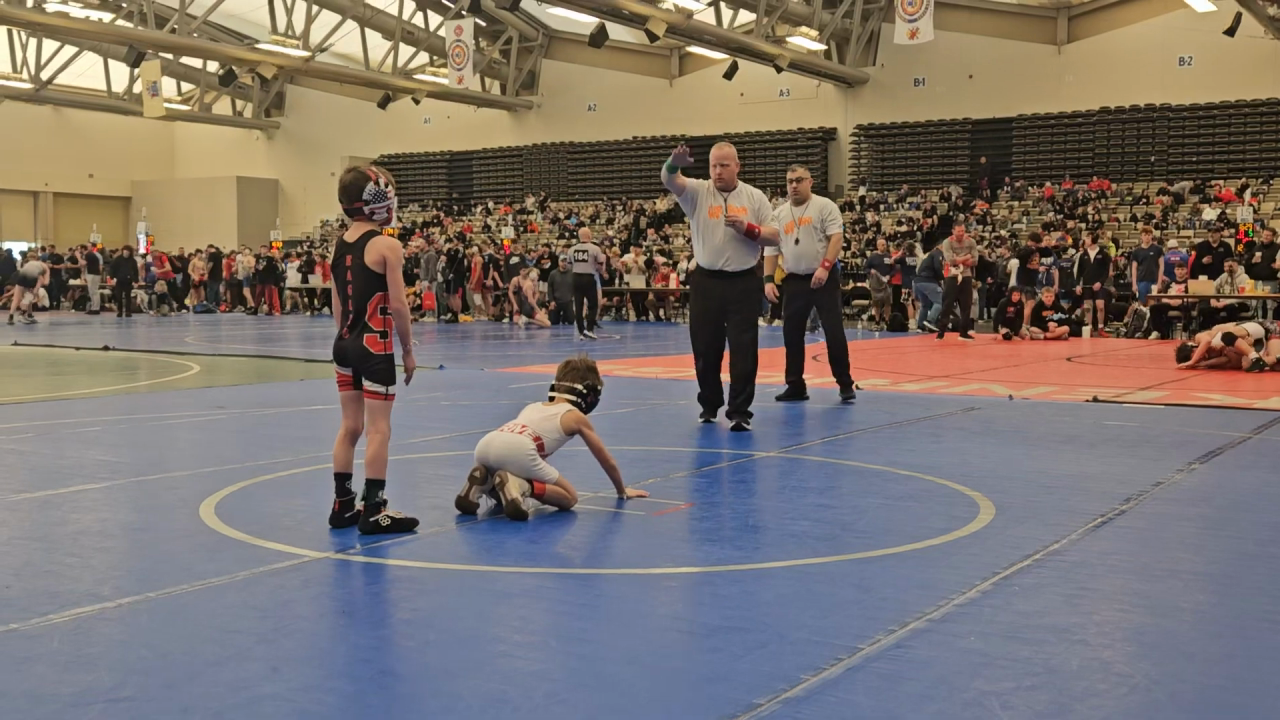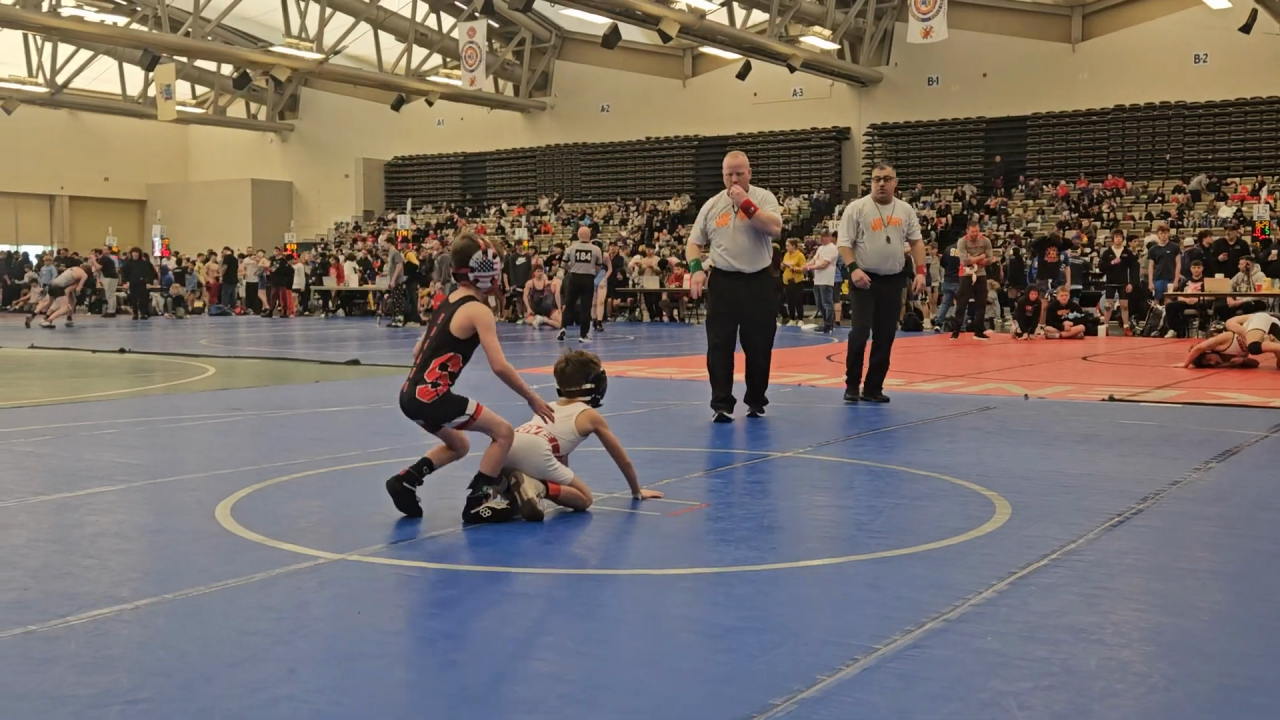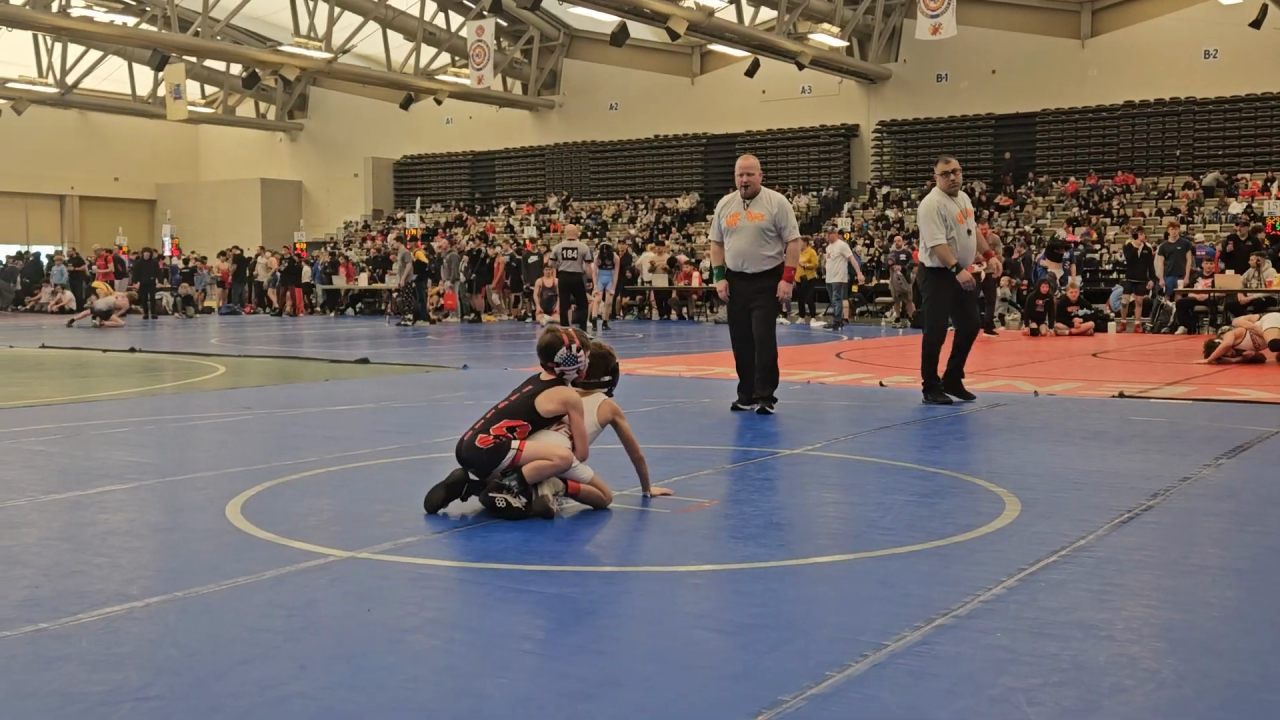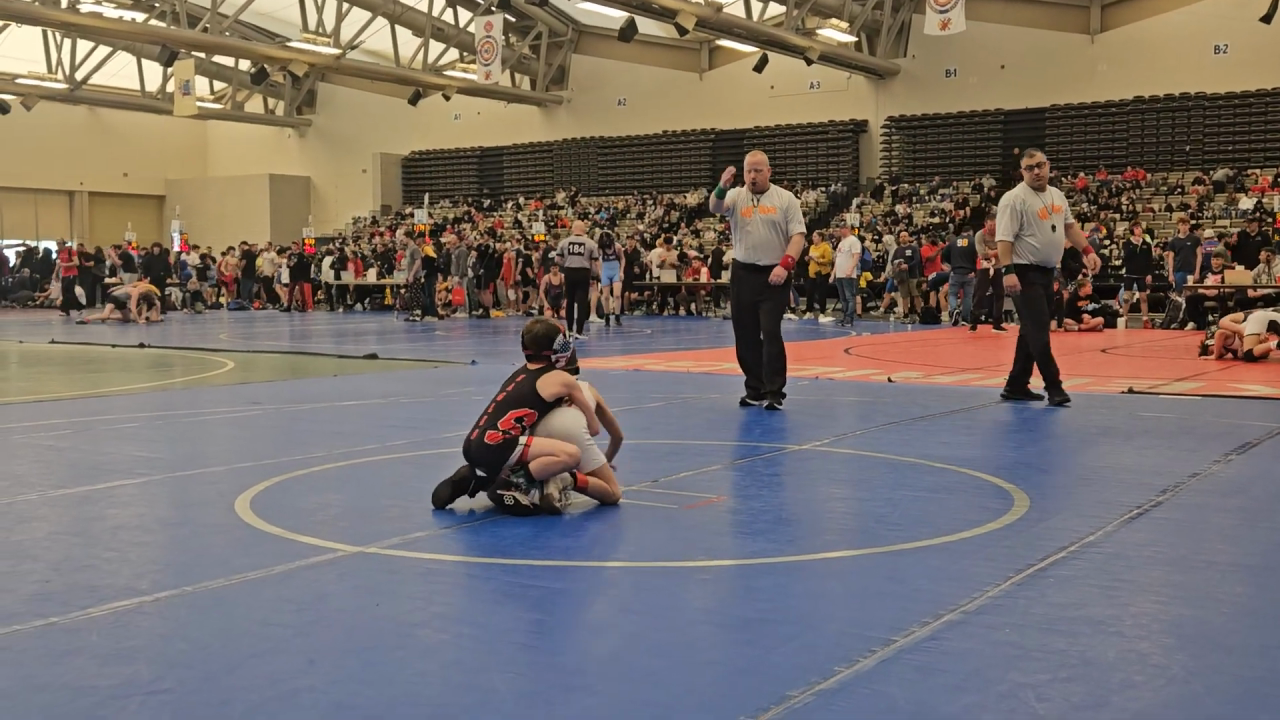
dt=0.7s
person 1, frame 1
left shoulder: (755, 197)
right shoulder: (699, 192)
left elbow: (774, 236)
right elbow: (669, 180)
left wrist: (747, 227)
right wrist: (675, 162)
left hip: (743, 283)
right hip: (706, 282)
left knee: (743, 349)
right knee: (705, 348)
left ankle: (739, 411)
right ankle: (710, 403)
person 1, frame 2
left shoulder: (764, 197)
right shoulder: (712, 205)
left elbow: (774, 229)
right elbow: (694, 241)
left wrist: (745, 203)
right wrist: (696, 269)
left hip: (757, 281)
right hip: (722, 282)
left knee: (758, 346)
right knee: (719, 345)
left ankle: (756, 399)
right ankle: (722, 404)
person 1, frame 3
left shoulder: (777, 202)
right shoulder: (724, 204)
left elbow: (793, 242)
right elbow: (716, 242)
left wrist: (788, 279)
right wrist: (719, 277)
left hip: (767, 281)
right hip: (735, 281)
left knee: (763, 339)
right knee: (741, 341)
left ankle: (765, 397)
right ankle: (747, 394)
person 1, frame 4
left shoulder: (785, 198)
right shoulder: (736, 196)
left elbow: (798, 235)
right elbow: (715, 207)
left wrist: (785, 266)
right wrist: (723, 185)
left hip: (773, 276)
right hip: (742, 274)
left knee: (771, 334)
right knee: (746, 336)
left ankle: (774, 392)
right ankle: (755, 389)
person 2, frame 1
left shoulder: (340, 245)
right shoulder: (387, 245)
left elbow: (337, 305)
right elbow: (397, 304)
right wrist: (408, 349)
left hip: (344, 345)
right hip: (374, 346)
left knee: (351, 427)
right knee: (378, 430)
left ankle: (343, 506)
right ankle: (374, 510)
person 2, frame 2
left shoulder: (448, 303)
right shoulder: (478, 311)
right elbow: (499, 366)
right wrist: (533, 399)
left hip: (409, 394)
right hip: (430, 394)
left knee: (458, 445)
right knee: (503, 432)
left ankle: (407, 480)
right ankle: (478, 500)
person 2, frame 3
left shoulder: (535, 380)
right shoulder: (569, 397)
right elbow: (581, 453)
right hip: (484, 450)
right knee: (564, 458)
left ankle: (467, 484)
person 2, frame 4
left shoulder: (519, 372)
right shoulder: (562, 379)
right elbow: (593, 428)
left hip: (472, 447)
right hip: (493, 446)
right knee: (571, 456)
left ankle: (471, 482)
right ankle: (512, 484)
person 3, frame 1
left shoulder: (825, 206)
right shoulder: (779, 214)
left elbow: (836, 237)
right elbow: (772, 250)
left wrist: (825, 266)
right wrist: (768, 280)
left hip: (824, 277)
right hip: (794, 280)
left knee: (834, 331)
right knee: (792, 334)
left ankle: (845, 383)
right ankle: (795, 386)
person 3, frame 2
left shoulder: (905, 210)
right shoulder: (856, 208)
left elbow: (916, 242)
right elbow: (844, 243)
left wrist: (920, 271)
right wrist: (853, 269)
left hip: (892, 281)
right hip: (864, 279)
left knee: (884, 337)
right knee: (860, 331)
left ankle: (872, 388)
right ankle: (852, 383)
person 3, frame 3
left shoulder: (963, 198)
right shoulder: (932, 204)
left elbow: (972, 230)
right elbow: (937, 244)
left wrist: (989, 255)
right wrist: (958, 270)
left hip: (962, 275)
right hip: (937, 275)
left knee: (971, 326)
right knee: (935, 332)
left ankle: (952, 380)
right ankle: (931, 388)
person 3, frame 4
left shoulder: (1057, 195)
right shoulder: (1014, 199)
left elbow: (1069, 226)
right elbow: (1004, 238)
left wrist: (1088, 252)
right wrist: (1007, 271)
left hip: (1046, 272)
right hip: (1025, 273)
left knee: (1033, 329)
right knee: (1038, 329)
left ankle: (1015, 385)
right ankle: (1053, 386)
person 4, frame 1
left shoulder: (533, 407)
right shoulder: (576, 416)
right elbow: (607, 460)
right wrist: (622, 491)
left hip: (484, 446)
right hip: (516, 452)
left knee: (502, 494)
right knee: (569, 498)
left ankle: (483, 482)
right ankle: (521, 487)
person 4, frame 2
right shoulder: (591, 416)
right elbow: (623, 460)
right wrist: (637, 491)
right hip: (533, 453)
right knee: (584, 499)
right ankle: (537, 487)
person 4, frame 3
right shoulder: (609, 407)
right elbow: (636, 454)
right wrist: (647, 489)
right knee: (604, 497)
left ankle: (504, 487)
right ankle: (557, 486)
person 4, frame 4
right shoulder: (587, 388)
right elbow: (617, 434)
right wrist: (606, 461)
left hip: (542, 430)
right hip: (572, 431)
right knee: (613, 494)
right ankle: (567, 481)
